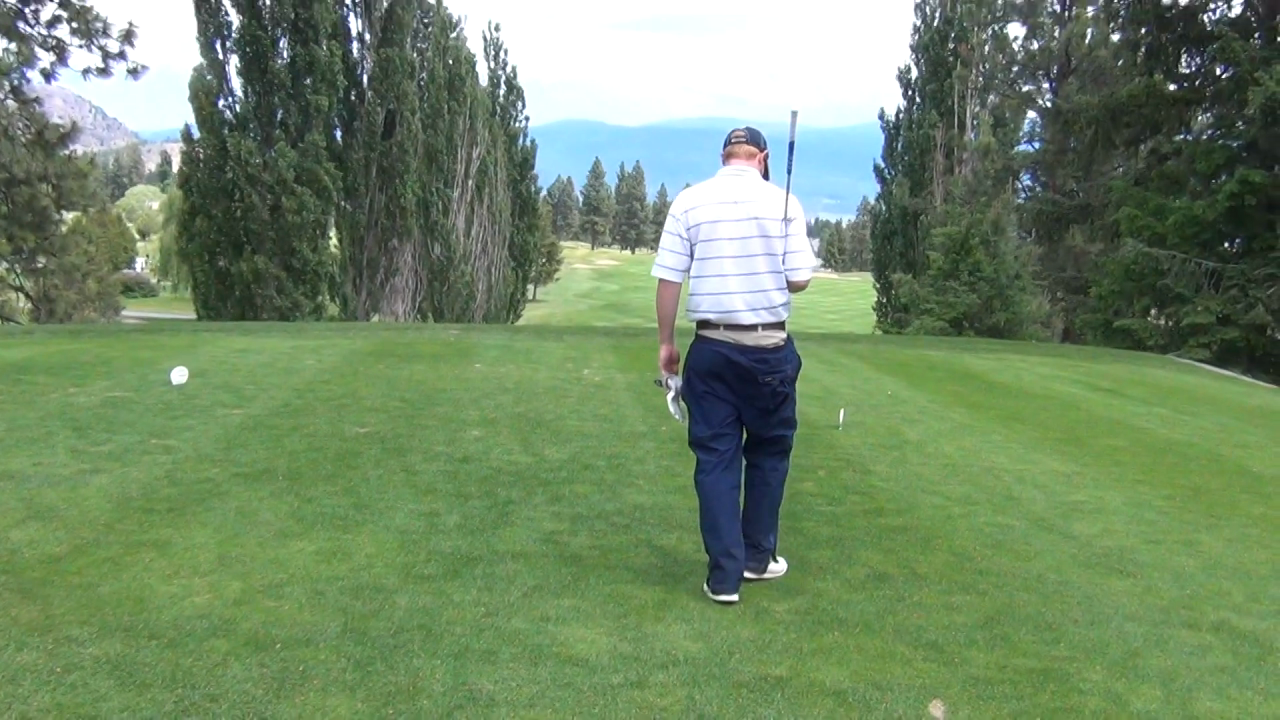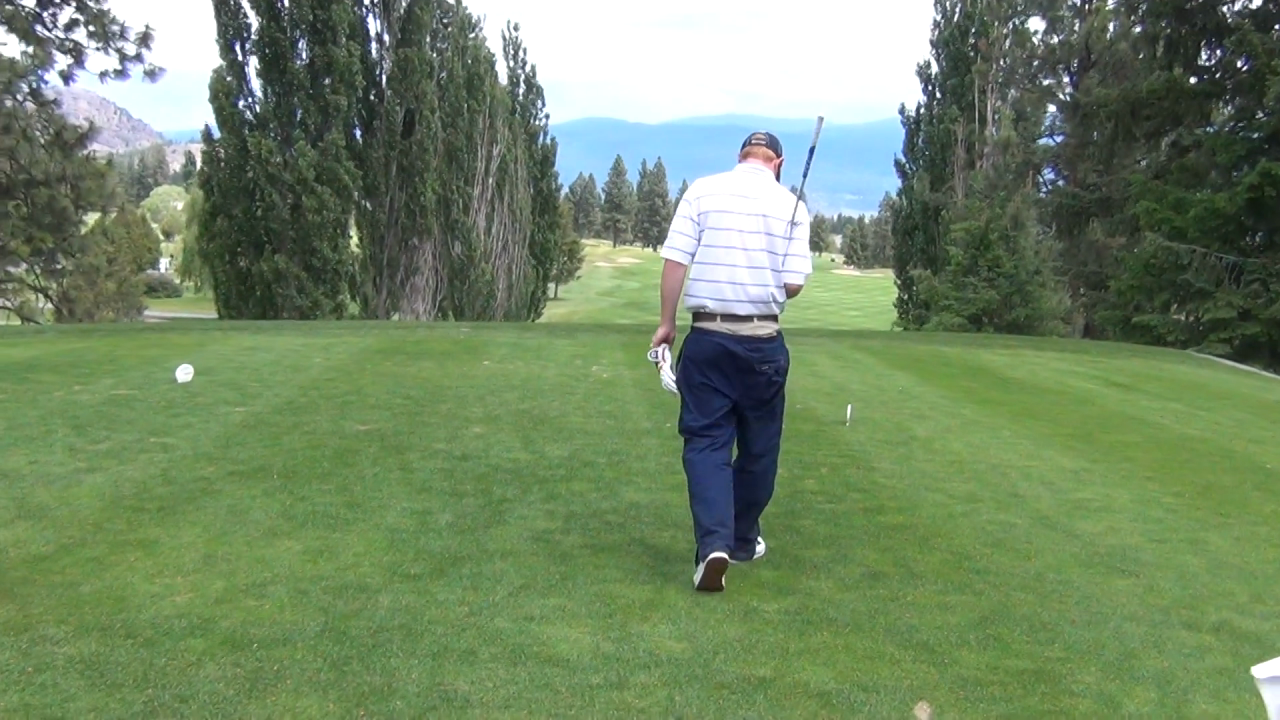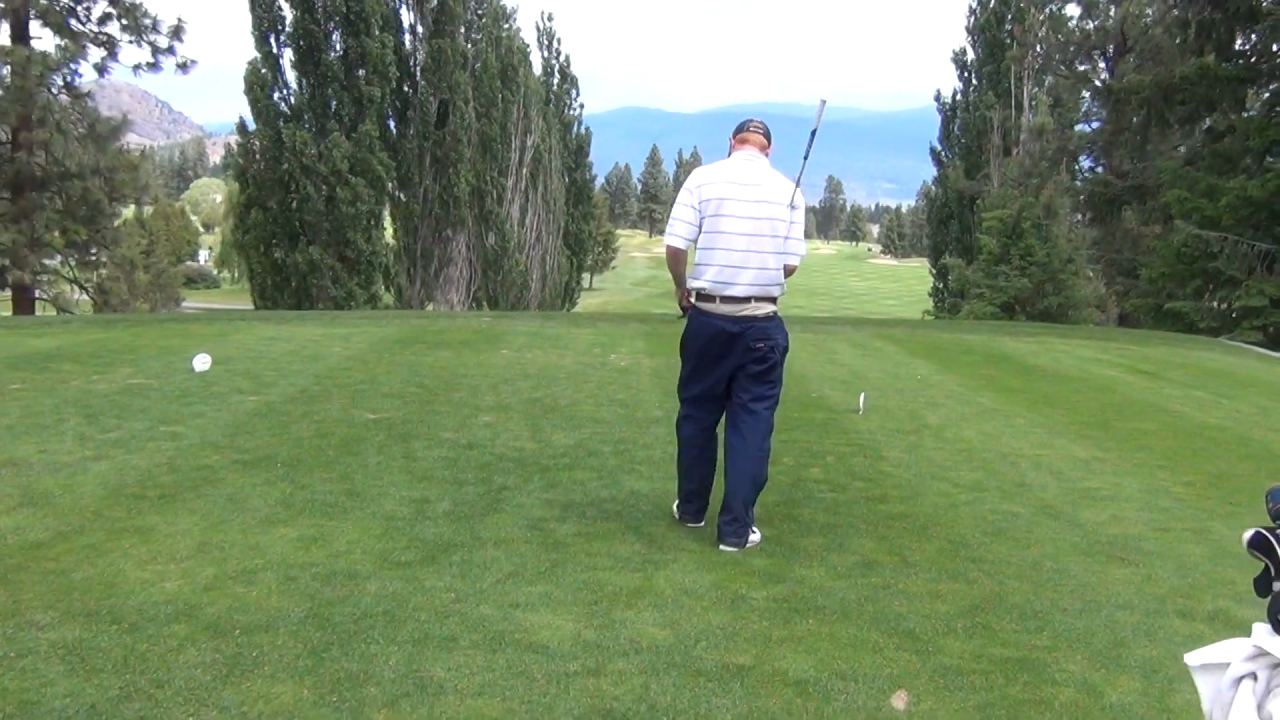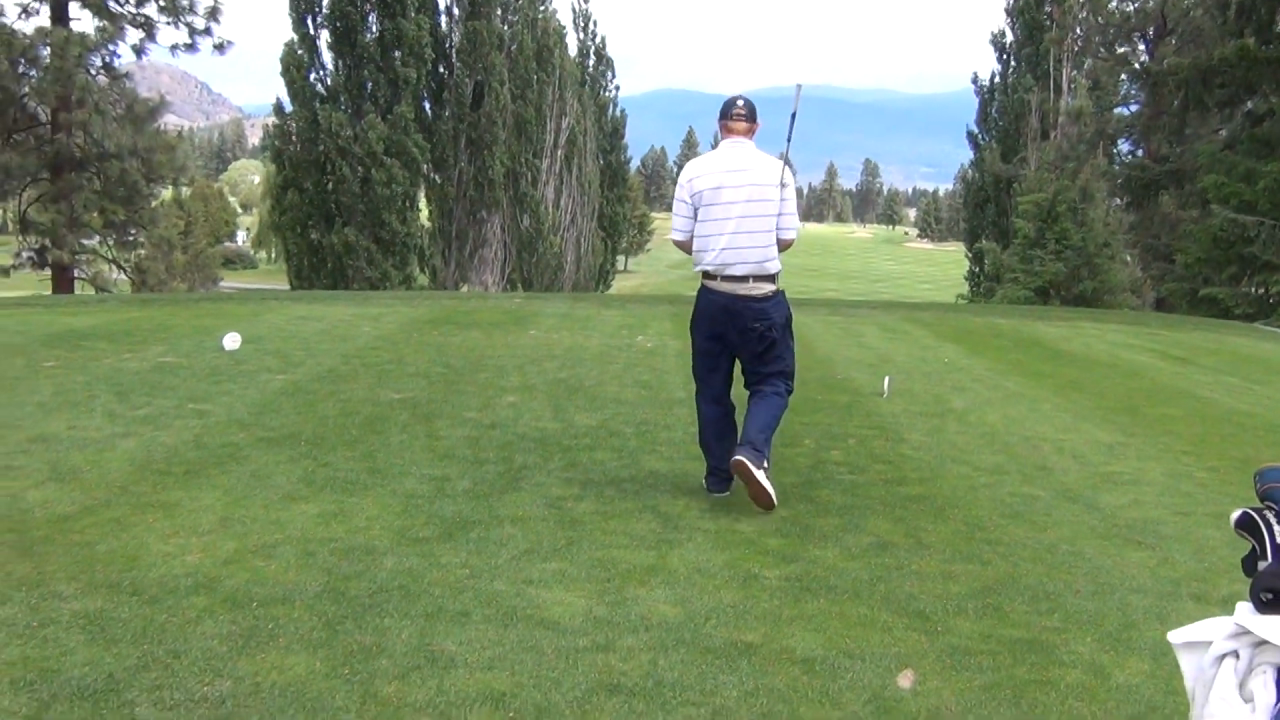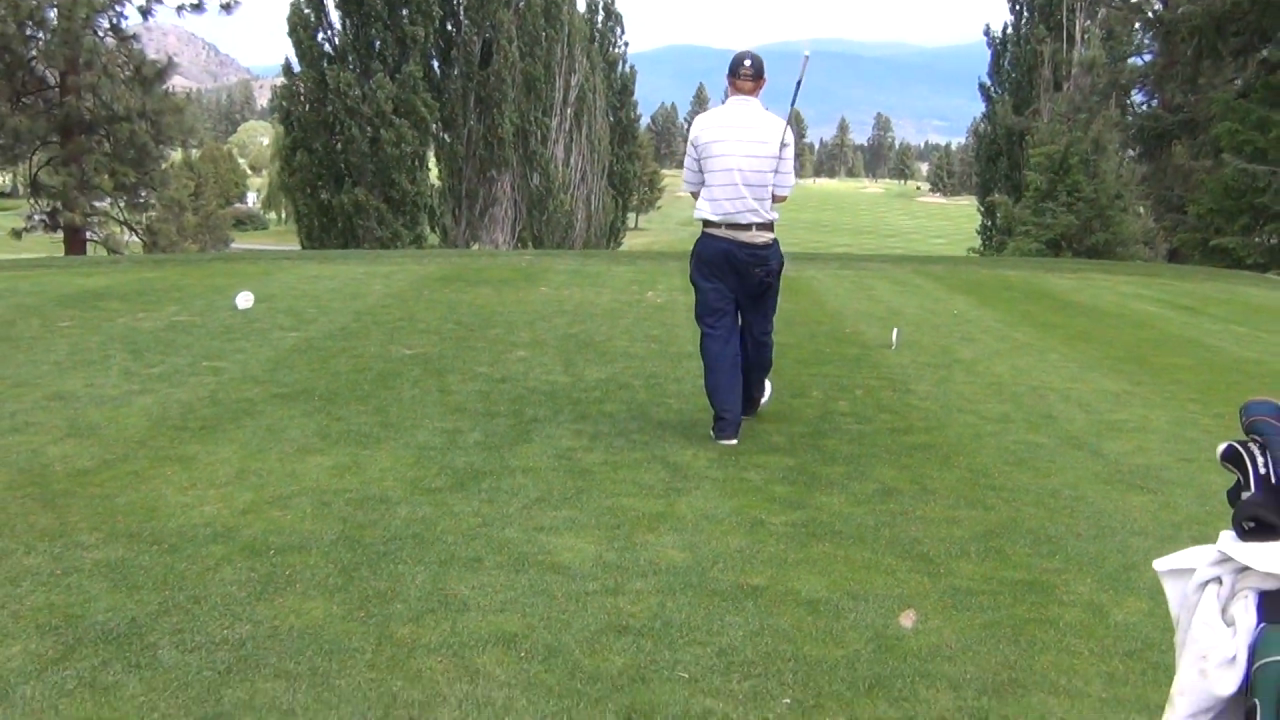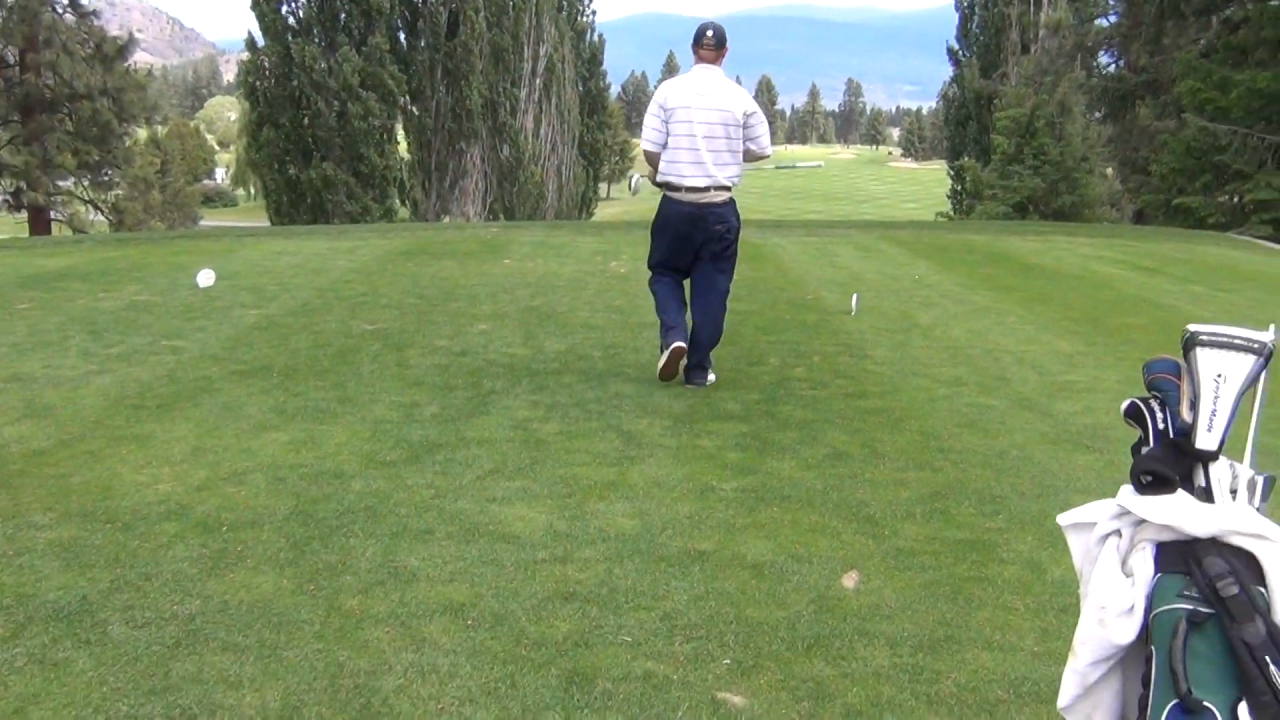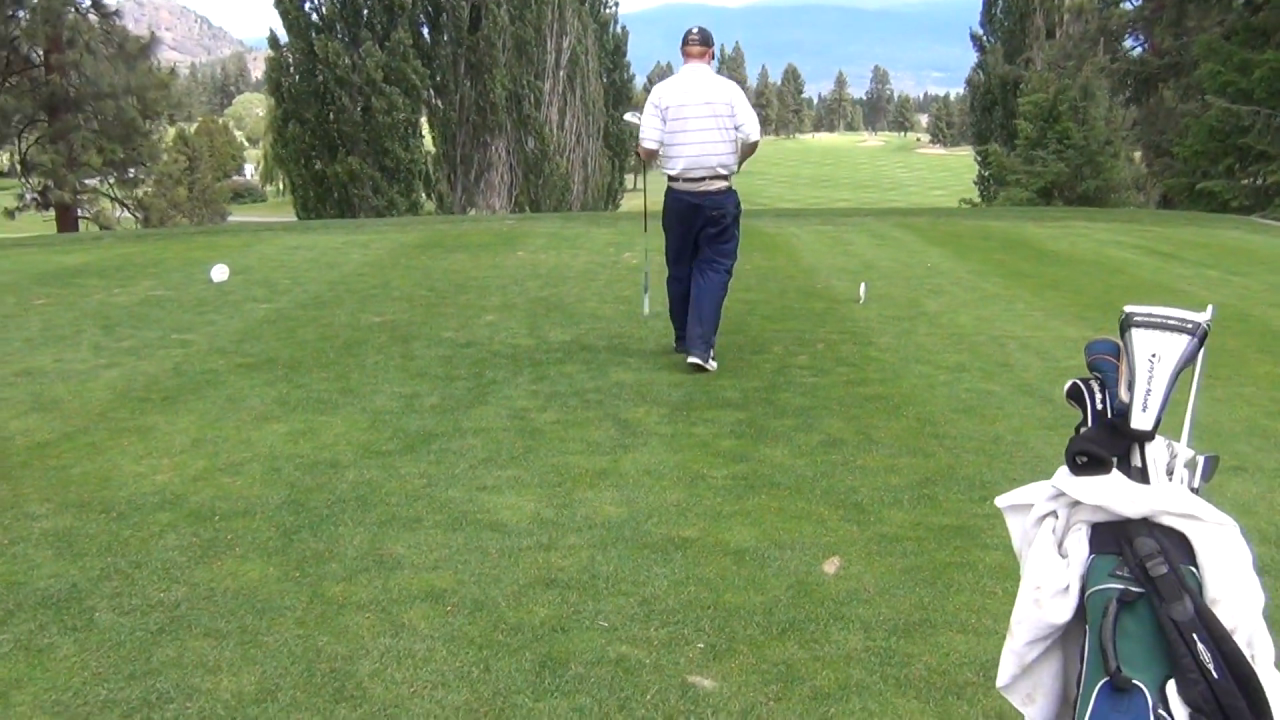
dt=0.4s
person 1, frame 1
left shoulder: (688, 201)
right shoulder: (783, 201)
left elbow: (668, 279)
right elbow: (799, 279)
left wrist: (666, 342)
left hip: (711, 348)
right hip: (769, 348)
left knee: (715, 459)
right knee: (769, 451)
left ankle: (724, 575)
right ankle: (758, 555)
person 1, frame 2
left shoulder: (701, 190)
right shoulder: (790, 205)
left elbow: (675, 261)
right elbow: (794, 284)
left wrist: (666, 322)
left hip: (707, 337)
right hip: (763, 341)
left knee: (704, 441)
right knee: (759, 446)
left ankle: (714, 542)
right ankle: (743, 540)
person 1, frame 3
left shoulder: (701, 179)
right shoulder: (787, 190)
left elbow: (675, 246)
right elbow: (790, 264)
left wrist: (682, 287)
left hip: (708, 317)
right hip: (761, 322)
left knee: (697, 411)
right knee: (752, 422)
left ankle: (692, 505)
right ankle: (736, 527)
person 1, frame 4
left shoulder: (695, 170)
right shoulder: (777, 170)
left elbow: (681, 239)
right elbow: (786, 239)
left hip: (714, 296)
right hip: (763, 296)
left knee: (712, 388)
right knee: (772, 383)
left ankle: (717, 475)
right ankle: (751, 452)
person 1, frame 5
left shoulder: (703, 124)
right shoulder: (778, 128)
left elbow: (692, 187)
right elbow: (782, 194)
left hip: (714, 243)
right hip: (760, 245)
left knee: (717, 331)
right knee: (757, 328)
left ankle: (726, 422)
right ankle: (751, 398)
person 1, frame 6
left shoulder: (668, 90)
right shoulder: (740, 97)
left elbow: (650, 150)
right elbow: (763, 149)
left wrist: (657, 172)
left hip: (676, 204)
right hip: (719, 208)
left knee: (665, 276)
right knee: (712, 288)
left ankle: (674, 337)
right ankle: (698, 369)
person 1, frame 7
left shoulder: (662, 91)
right shoulder: (729, 89)
left elbow: (649, 149)
right elbow: (752, 139)
left wrist: (644, 156)
right wrist: (735, 163)
left hip: (679, 194)
right hip: (719, 194)
left knee: (680, 269)
right knee: (715, 269)
left ankle: (684, 339)
right ankle: (699, 345)
